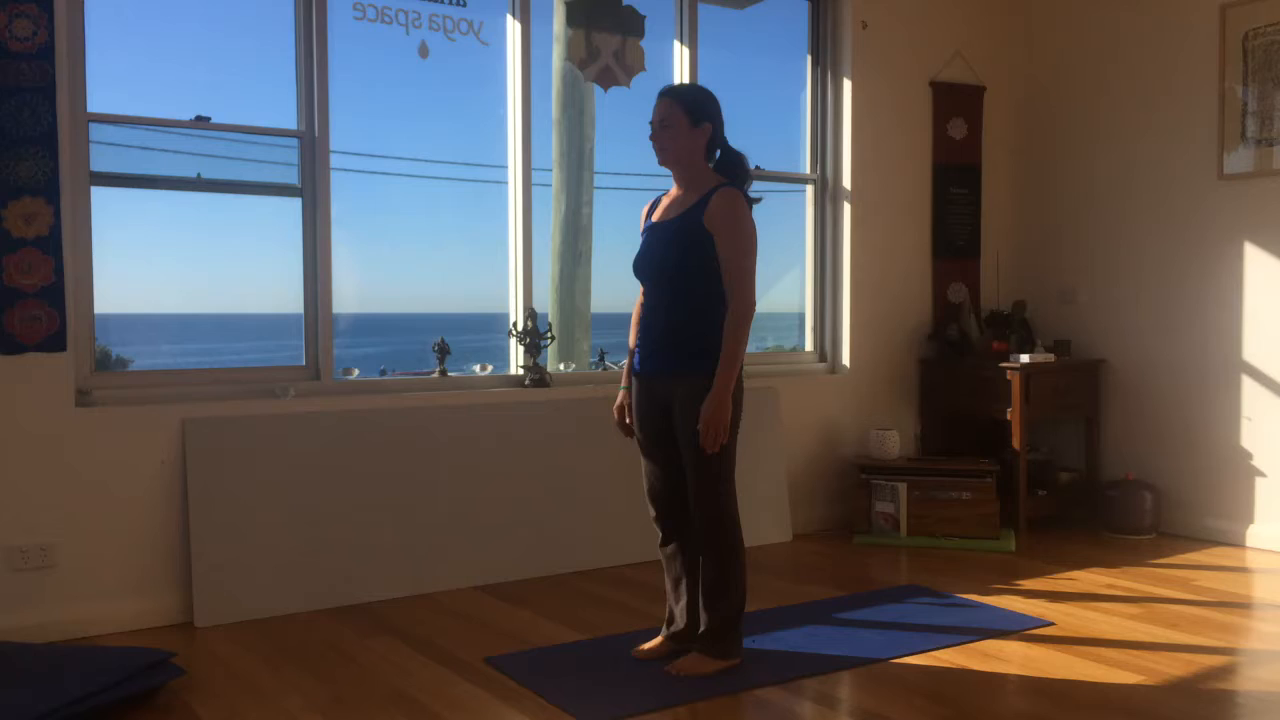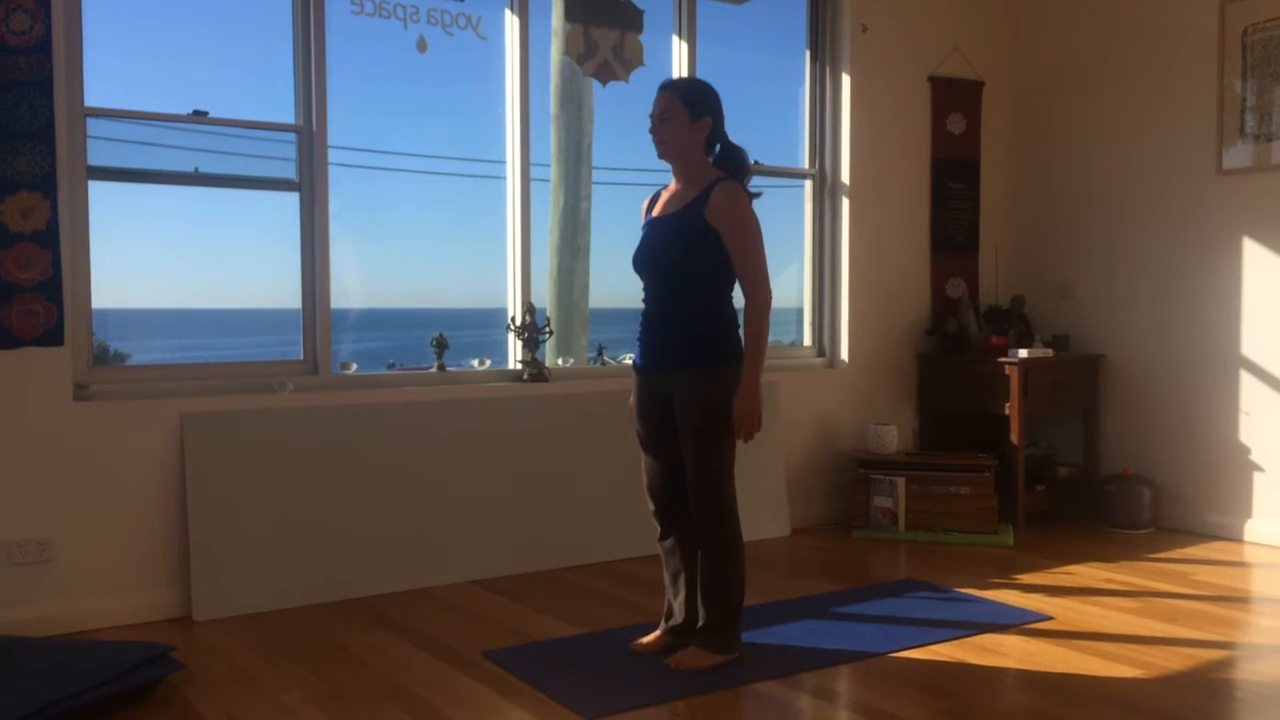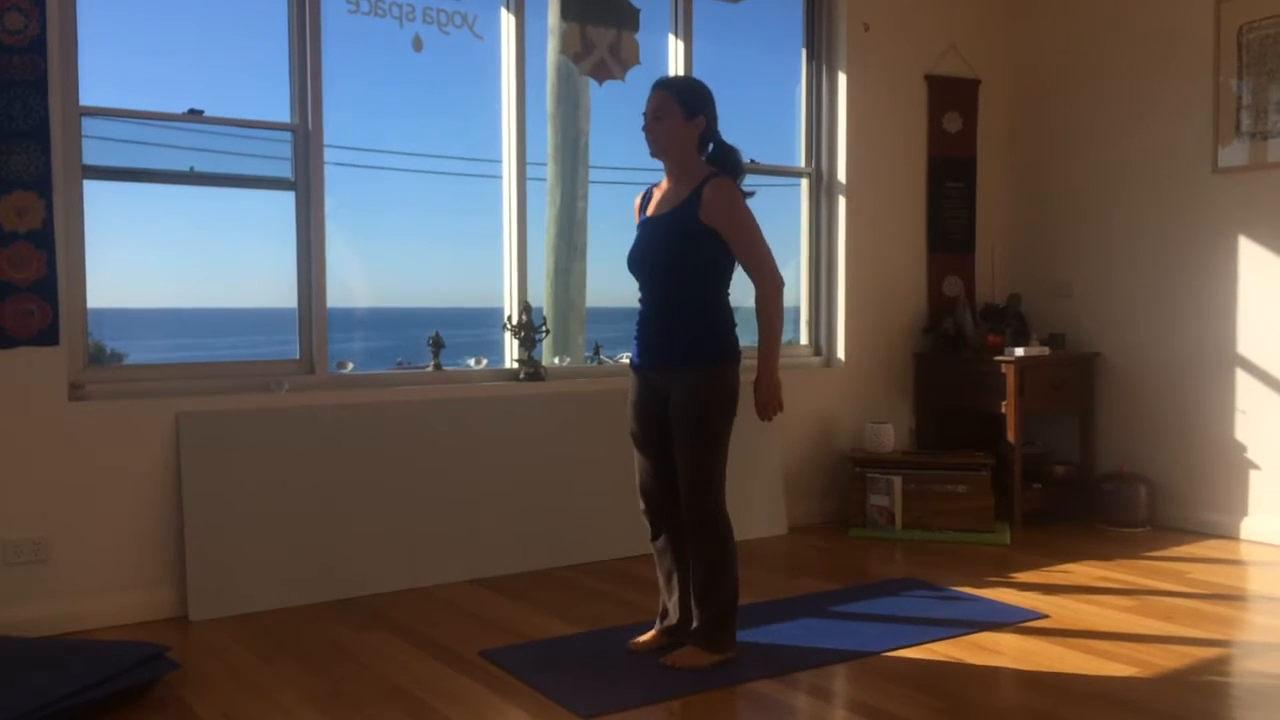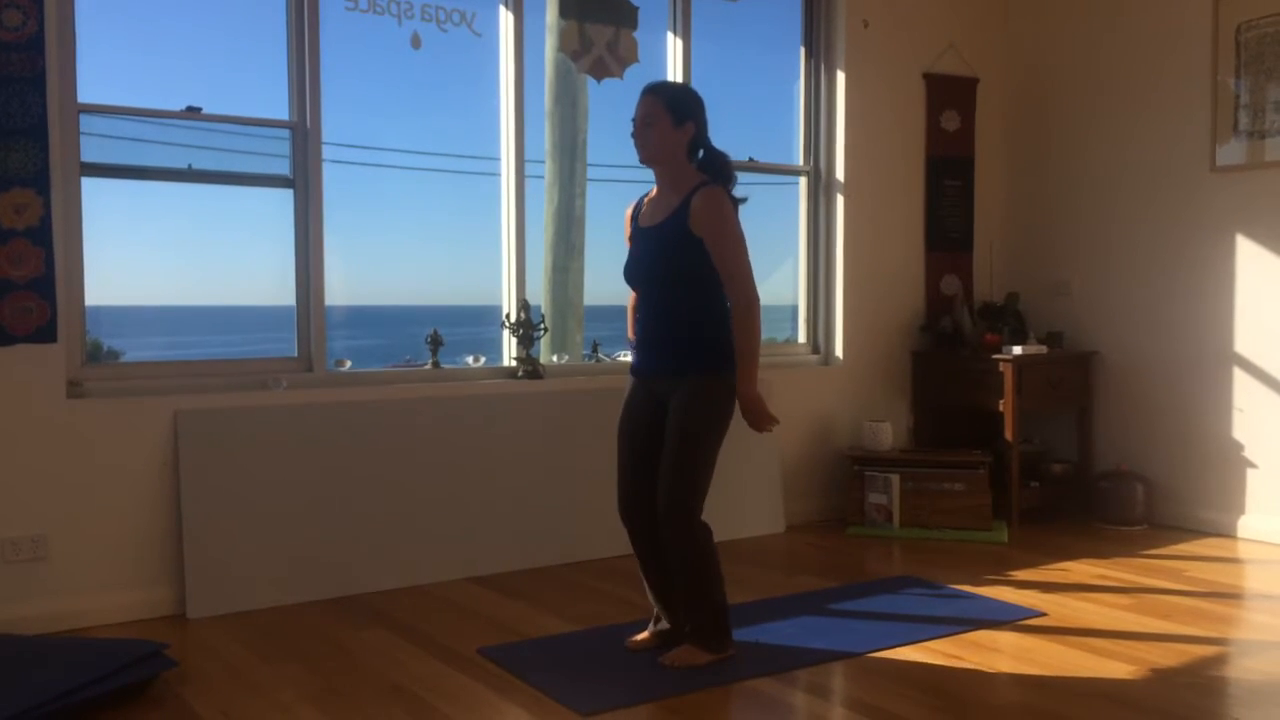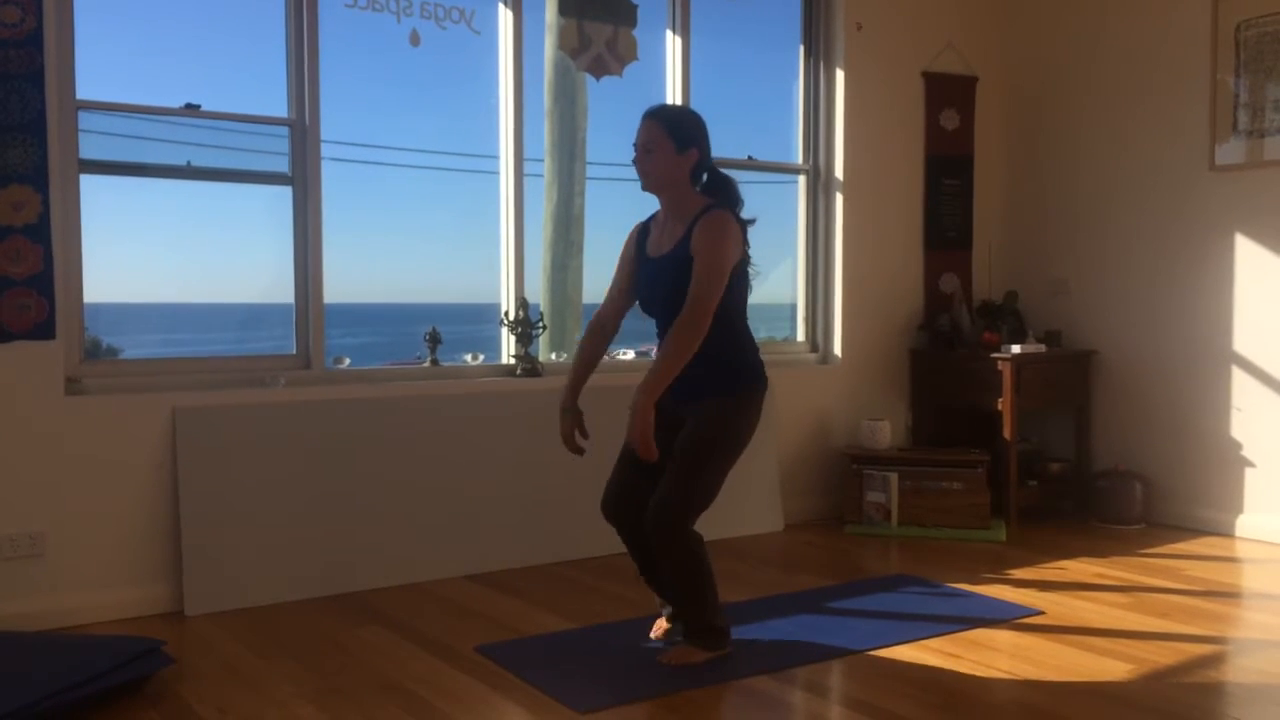
dt=0.7s
person 1, frame 1
left shoulder: (725, 204)
right shoulder: (655, 209)
left elbow: (741, 304)
left wrist: (722, 391)
right wrist: (627, 382)
left hip: (702, 378)
right hip: (653, 379)
left knee: (711, 509)
right knee: (668, 510)
left ankle: (720, 641)
right ankle: (681, 626)
person 1, frame 2
left shoulder: (725, 198)
right shoulder: (655, 203)
left elbow: (758, 295)
left wrist: (749, 385)
right wrist: (640, 376)
left hip: (707, 372)
right hip: (655, 372)
left knee: (709, 503)
right knee: (667, 504)
left ankle: (719, 635)
right ankle: (679, 621)
person 1, frame 3
left shoulder: (717, 195)
right shoulder: (646, 201)
left elbow: (769, 281)
left wrist: (767, 371)
left hip: (703, 368)
right hip: (650, 367)
left knee: (699, 500)
right knee: (658, 500)
left ankle: (714, 634)
right ankle: (674, 620)
person 1, frame 4
left shoulder: (708, 203)
right shoulder: (637, 212)
left elbow: (744, 299)
left wrist: (746, 388)
right wrist: (639, 365)
left hip: (702, 377)
right hip: (650, 378)
left knee: (677, 507)
right knee: (636, 504)
left ankle: (710, 635)
right ankle: (670, 620)
person 1, frame 5
left shoulder: (717, 226)
right shoulder: (643, 236)
left elbow: (696, 321)
right elbow: (606, 319)
left wrist: (643, 401)
right wrist: (570, 394)
left hip: (728, 394)
right hip: (675, 394)
left knee: (666, 515)
right knee: (620, 503)
left ankle: (707, 632)
right ankle: (679, 600)
